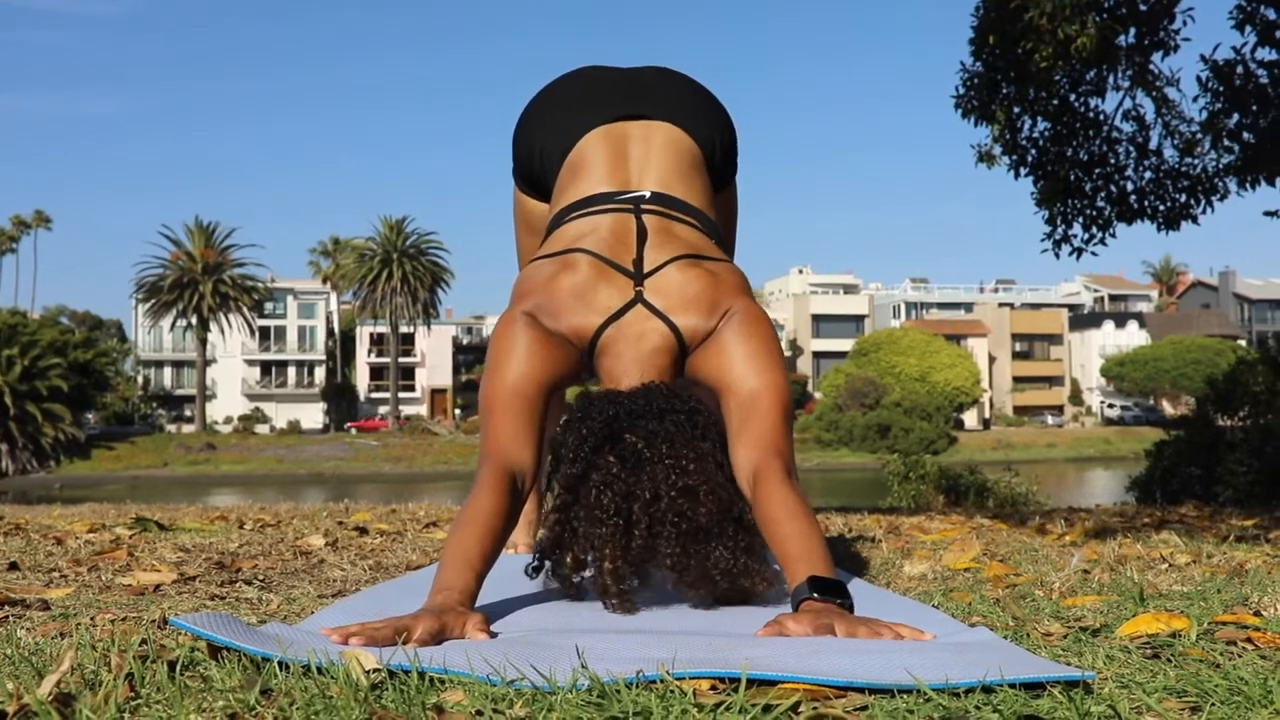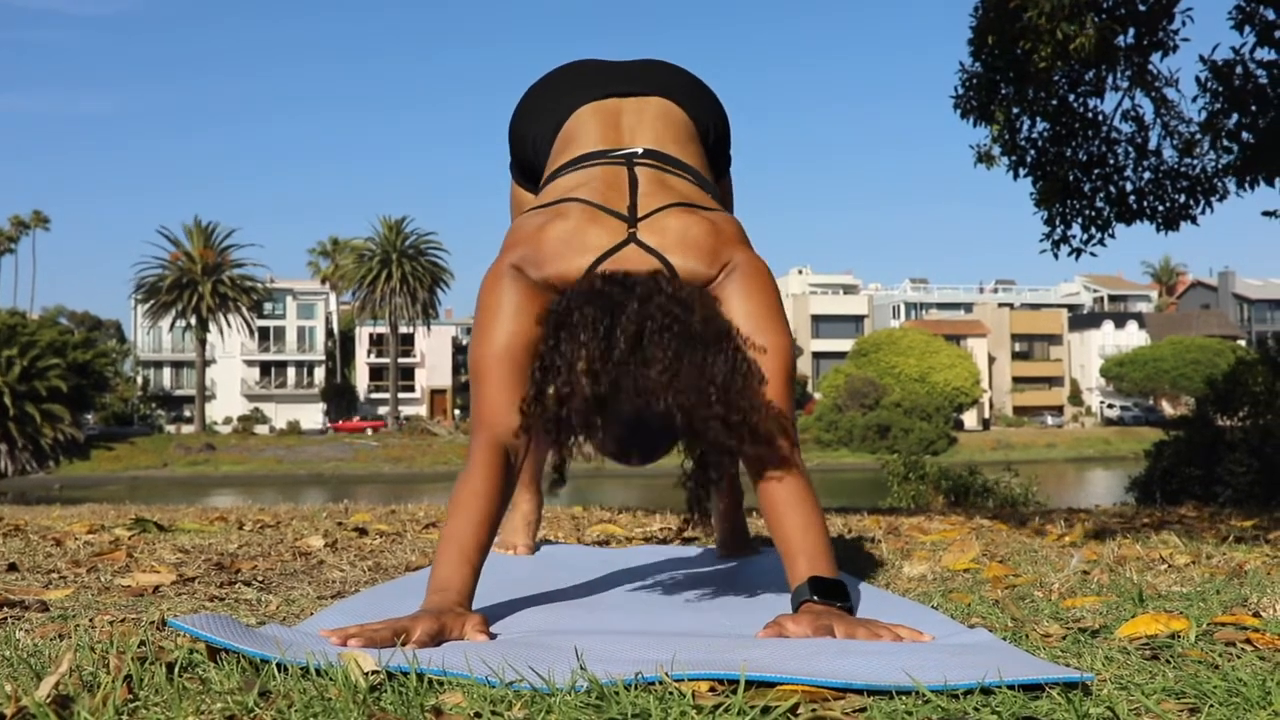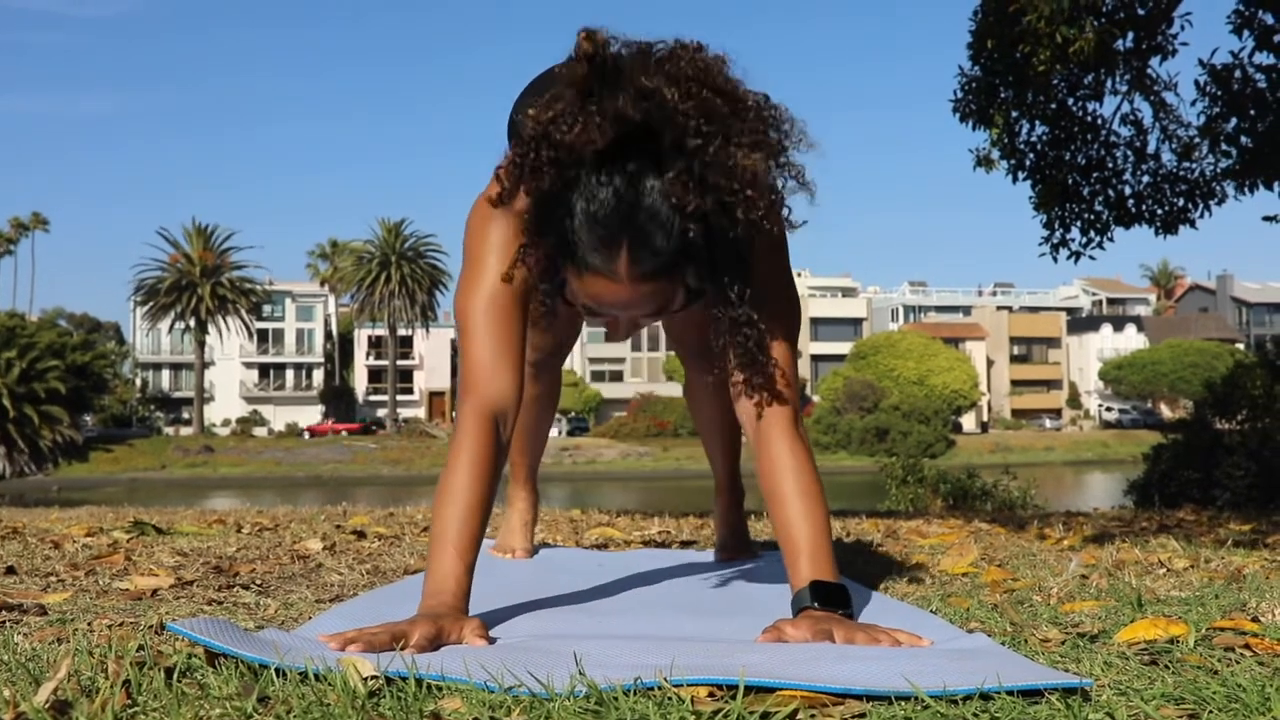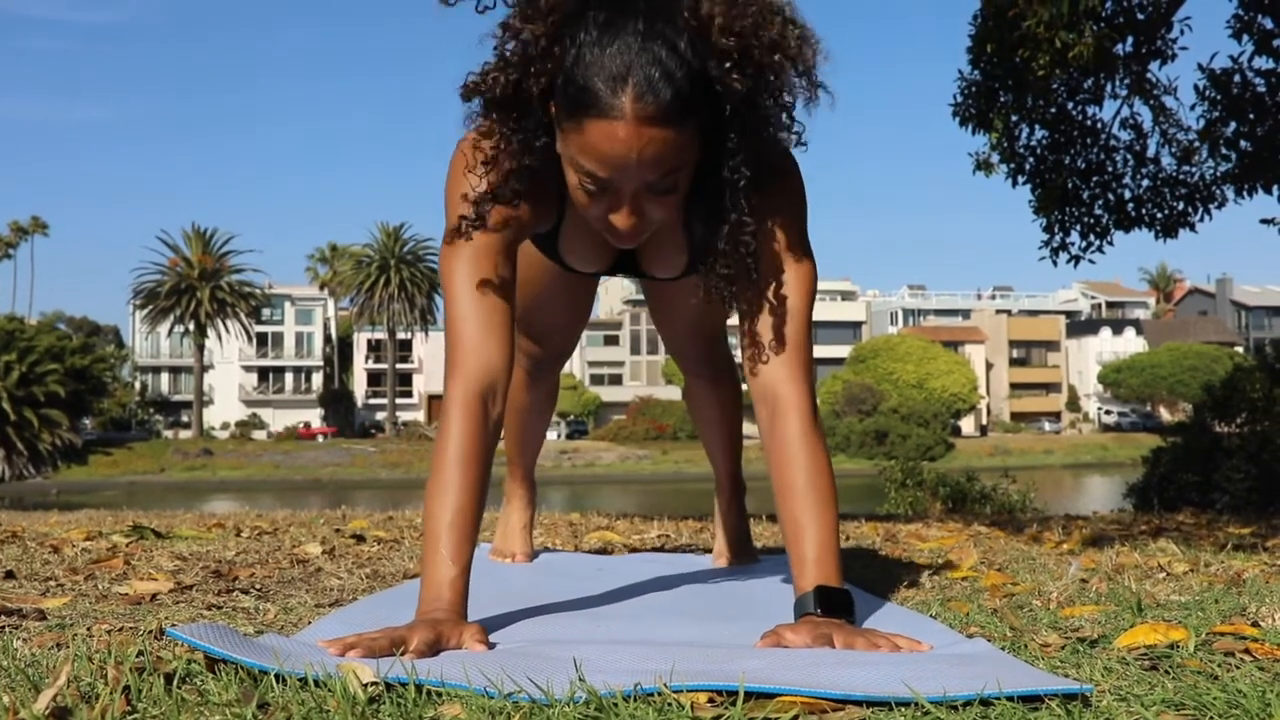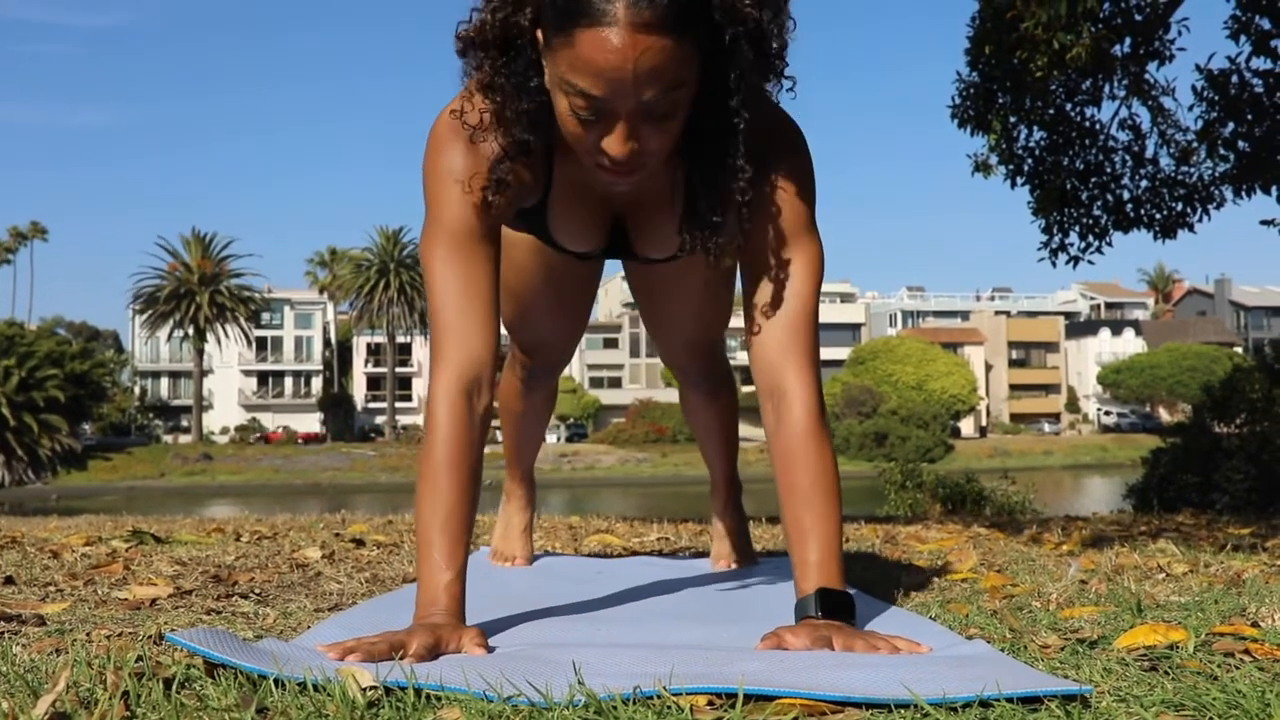
dt=0.4s
person 1, frame 1
left shoulder: (727, 325)
right shoulder: (540, 325)
left elbow: (769, 472)
right elbow: (500, 472)
left wrist: (819, 596)
right wrist: (447, 603)
left ankle: (711, 512)
right ankle: (531, 506)
person 1, frame 2
left shoulder: (729, 273)
right shoulder: (527, 272)
left elbow: (770, 438)
right elbow: (491, 444)
left wrist: (822, 598)
right wrist: (443, 604)
left knee: (719, 365)
right knee: (529, 356)
left ankle: (725, 500)
right ankle: (527, 498)
person 1, frame 3
left shoulder: (742, 225)
right shoulder: (513, 218)
left elbow: (771, 413)
right elbow: (484, 412)
left wrist: (821, 601)
right wrist: (442, 605)
left knee: (711, 354)
right knee: (539, 350)
left ankle: (727, 499)
right ankle: (522, 496)
person 1, frame 4
left shoulder: (758, 174)
right shoulder: (500, 160)
left elbow: (783, 391)
right elbow: (474, 387)
left wrist: (823, 604)
right wrist: (440, 607)
right hip: (556, 227)
right knee: (539, 352)
left ankle: (729, 500)
right ankle: (519, 495)
person 1, frame 5
left shoulder: (759, 146)
right shoulder: (479, 133)
left elbow: (789, 382)
right elbow: (461, 380)
left wrist: (824, 604)
right wrist: (438, 609)
left hip: (683, 226)
right hip: (546, 217)
right knee: (538, 355)
left ankle: (726, 500)
right ankle: (517, 494)
